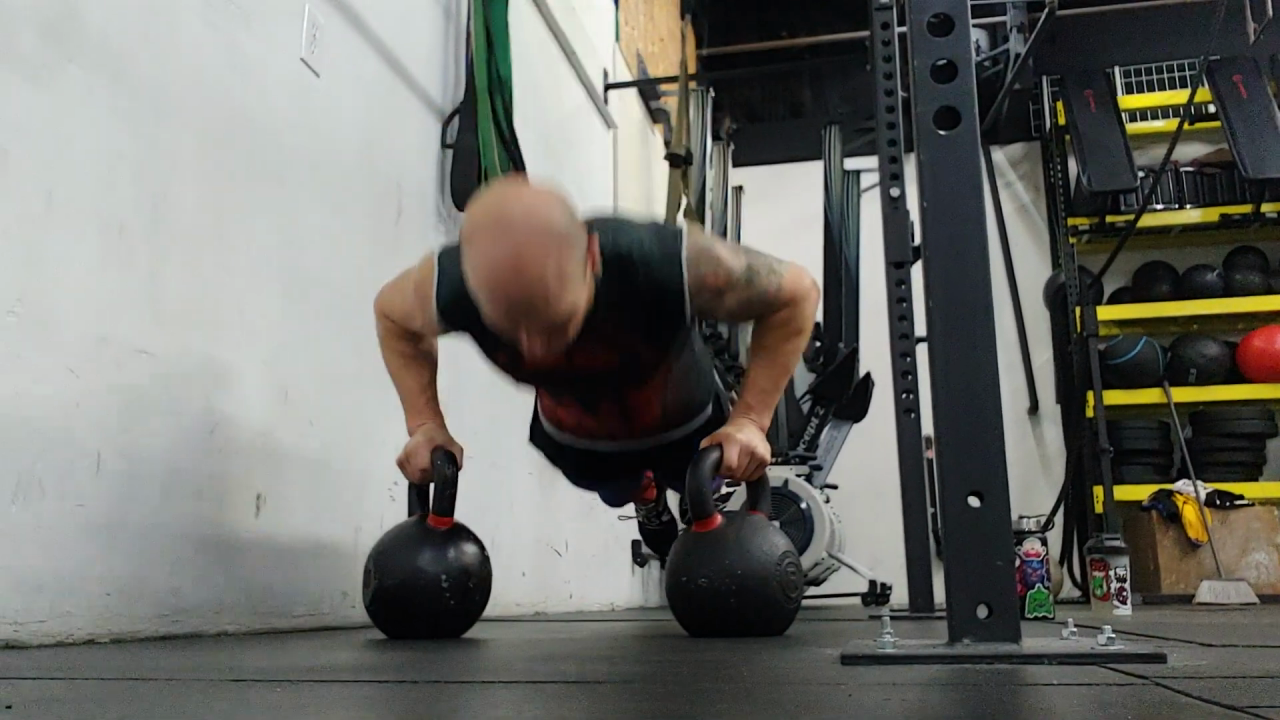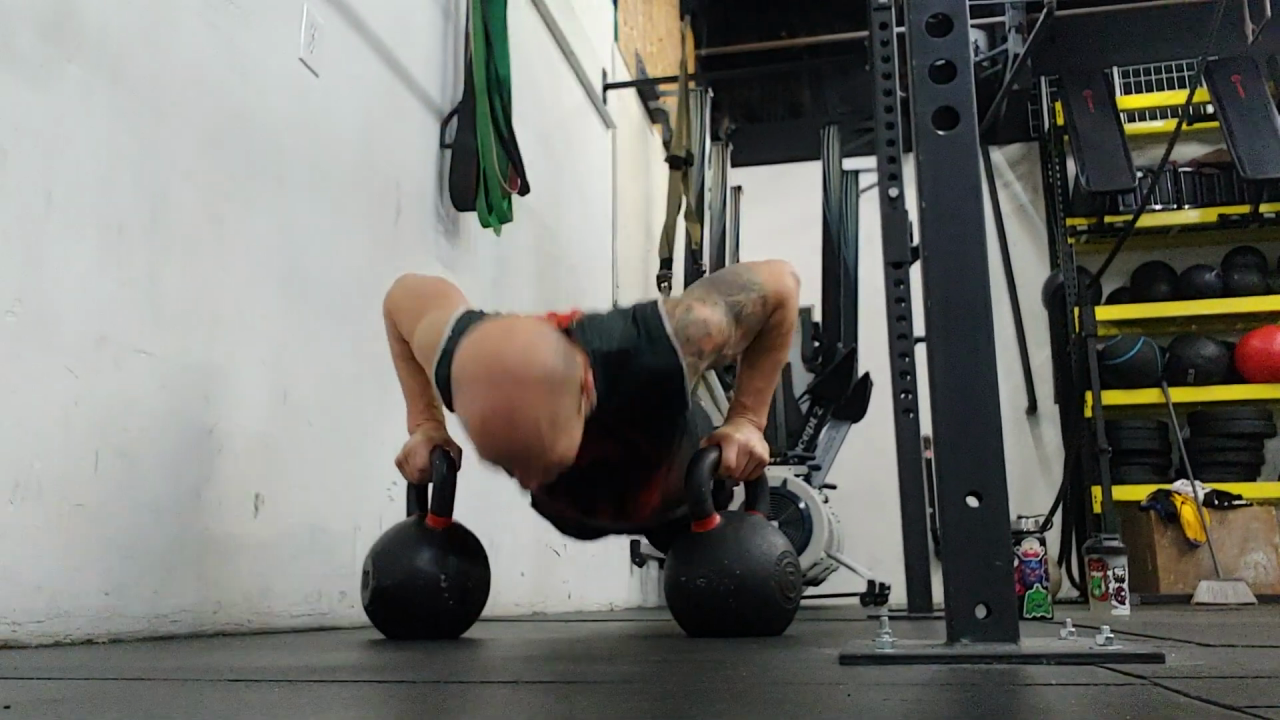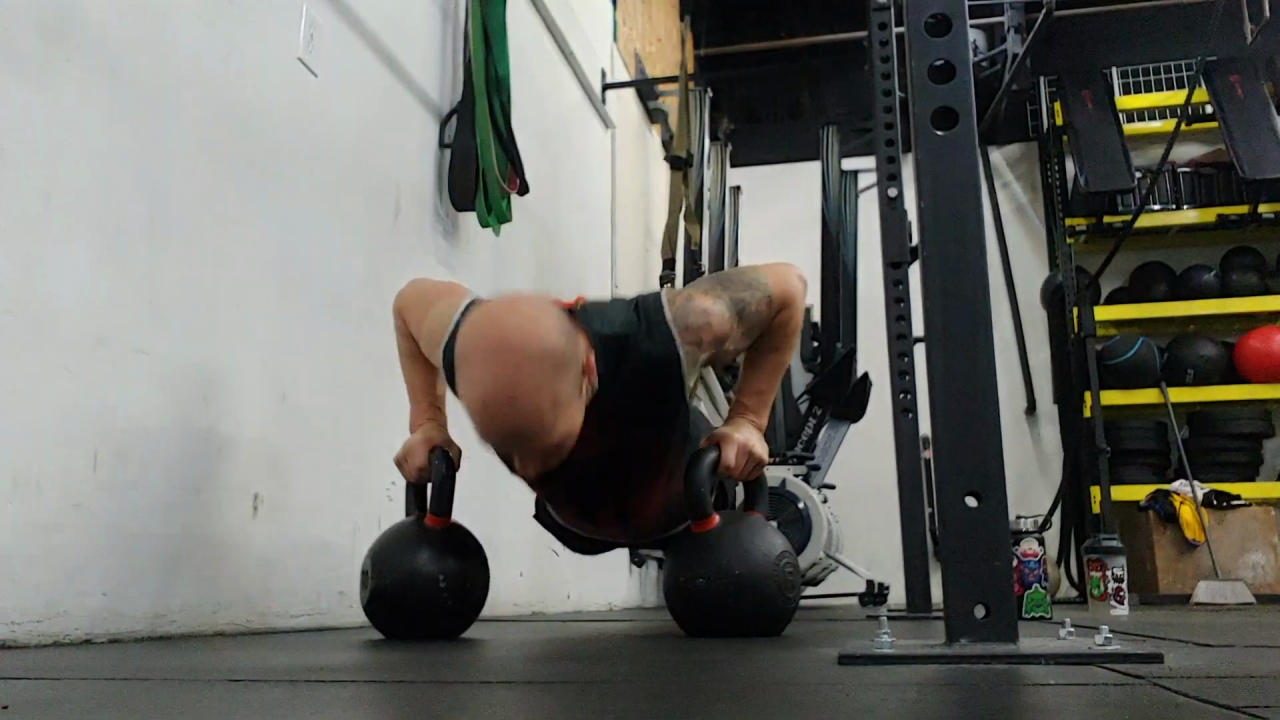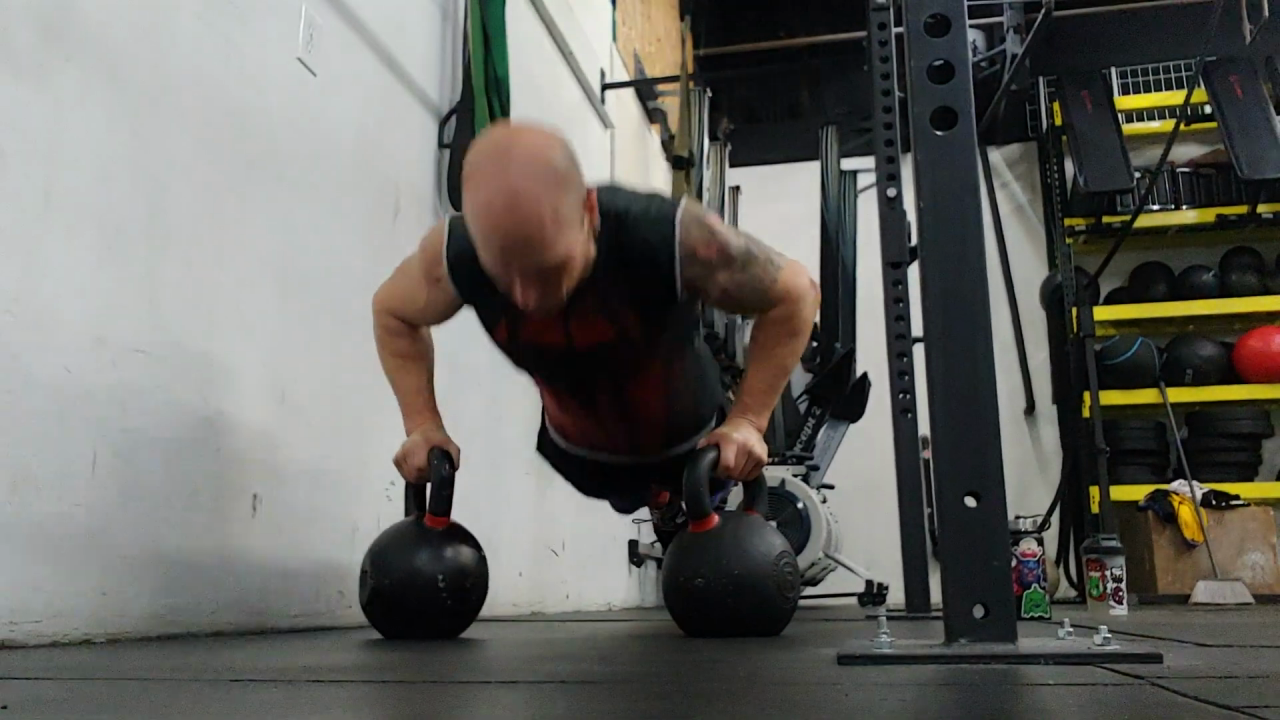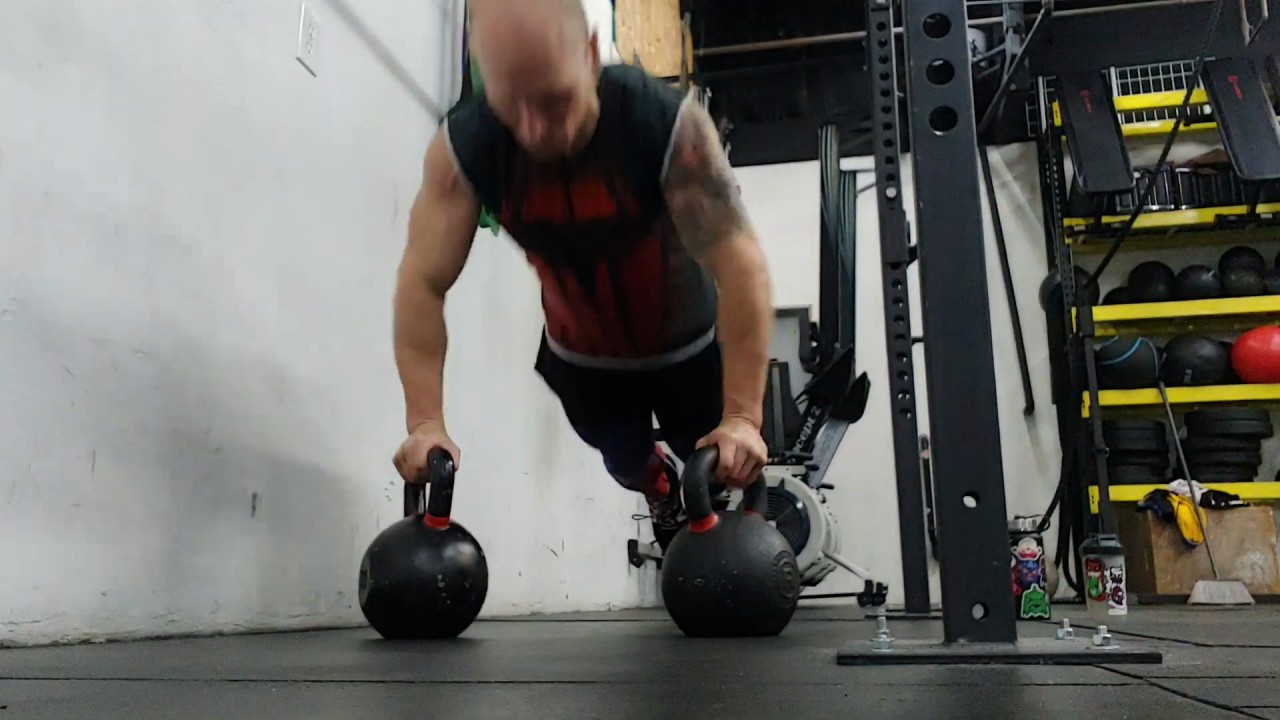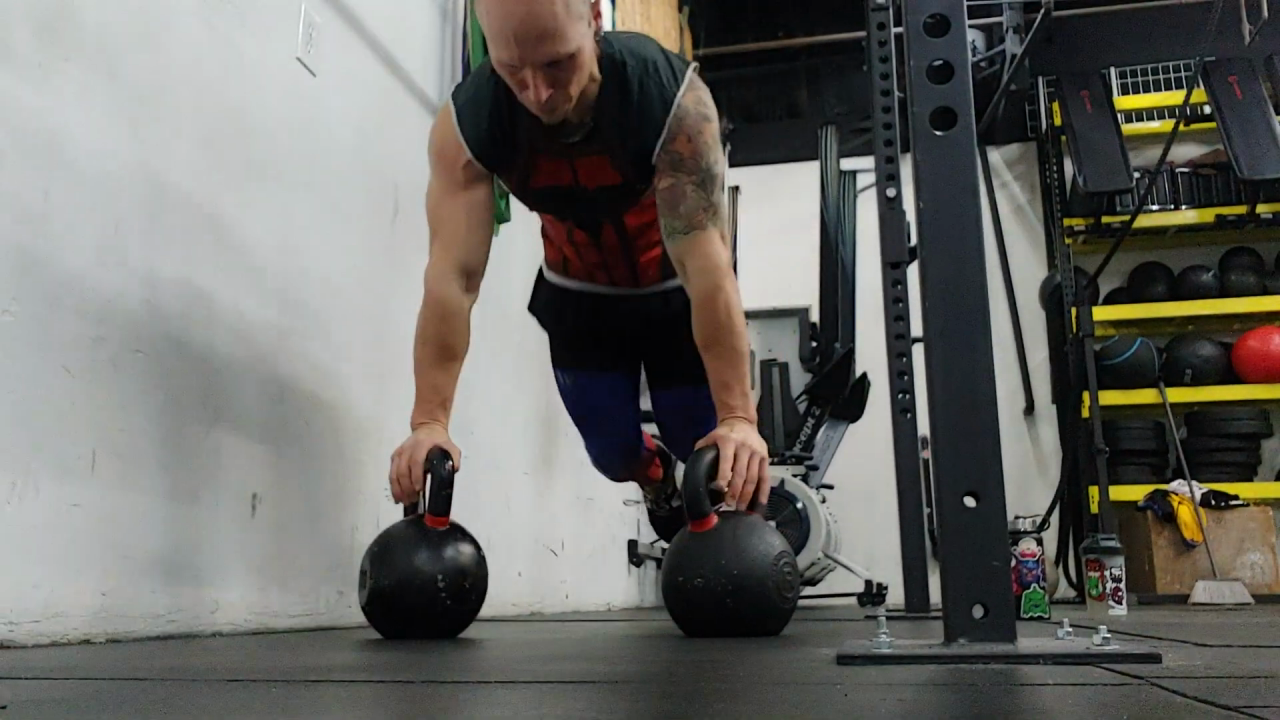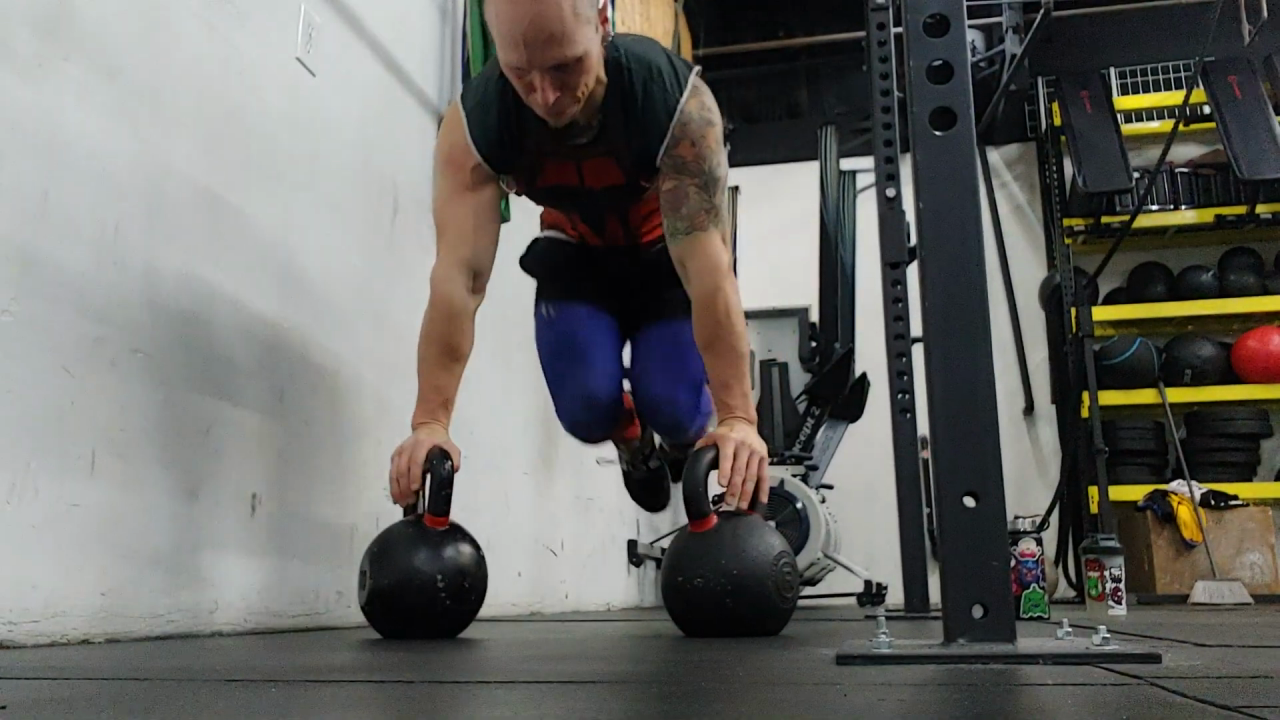
dt=0.2s
person 1, frame 1
left shoulder: (670, 267)
right shoulder: (451, 286)
left elbow: (795, 294)
right elbow: (393, 315)
left wrist: (751, 419)
right wrist: (424, 423)
left hip: (680, 425)
right hip: (573, 441)
right knee: (621, 495)
right ankle: (647, 491)
person 1, frame 2
left shoulder: (663, 352)
right shoulder: (456, 362)
left elbow: (780, 283)
right elbow: (401, 295)
left wrist: (747, 420)
right wrist: (425, 423)
person 1, frame 3
left shoulder: (666, 337)
right shoulder: (462, 346)
left elbow: (786, 286)
right elbow: (411, 299)
left wrist: (748, 421)
right wrist: (428, 425)
person 1, frame 4
left shoulder: (671, 235)
right shoulder: (455, 254)
left elbow: (794, 294)
right elbow: (393, 311)
left wrist: (749, 421)
right wrist: (423, 427)
left hip: (687, 437)
right hip: (581, 448)
right ankle: (663, 500)
person 1, frame 5
left shoulder: (667, 123)
right shoulder: (463, 147)
left elbow: (741, 270)
right elbow: (423, 283)
left wrist: (744, 417)
right wrist: (424, 422)
left hip: (685, 349)
right hip: (580, 359)
left knee: (715, 464)
right knee: (627, 465)
right ankle: (660, 489)
person 1, frame 6
left shoulder: (670, 95)
right shoulder: (466, 122)
left elbow: (706, 265)
right elbow: (453, 277)
left wrist: (738, 418)
right wrist: (428, 423)
left hip: (672, 286)
right hip: (579, 293)
left knee: (697, 448)
right knee: (615, 456)
right ankle: (652, 472)
person 1, frame 7
left shoulder: (674, 97)
right shoulder: (474, 121)
left elbow: (706, 265)
right elbow: (460, 275)
left wrist: (736, 418)
right wrist: (429, 423)
left hip: (663, 251)
right hip: (575, 252)
left knee: (673, 404)
right knee: (584, 407)
left ankle: (680, 429)
right ankle: (628, 431)
